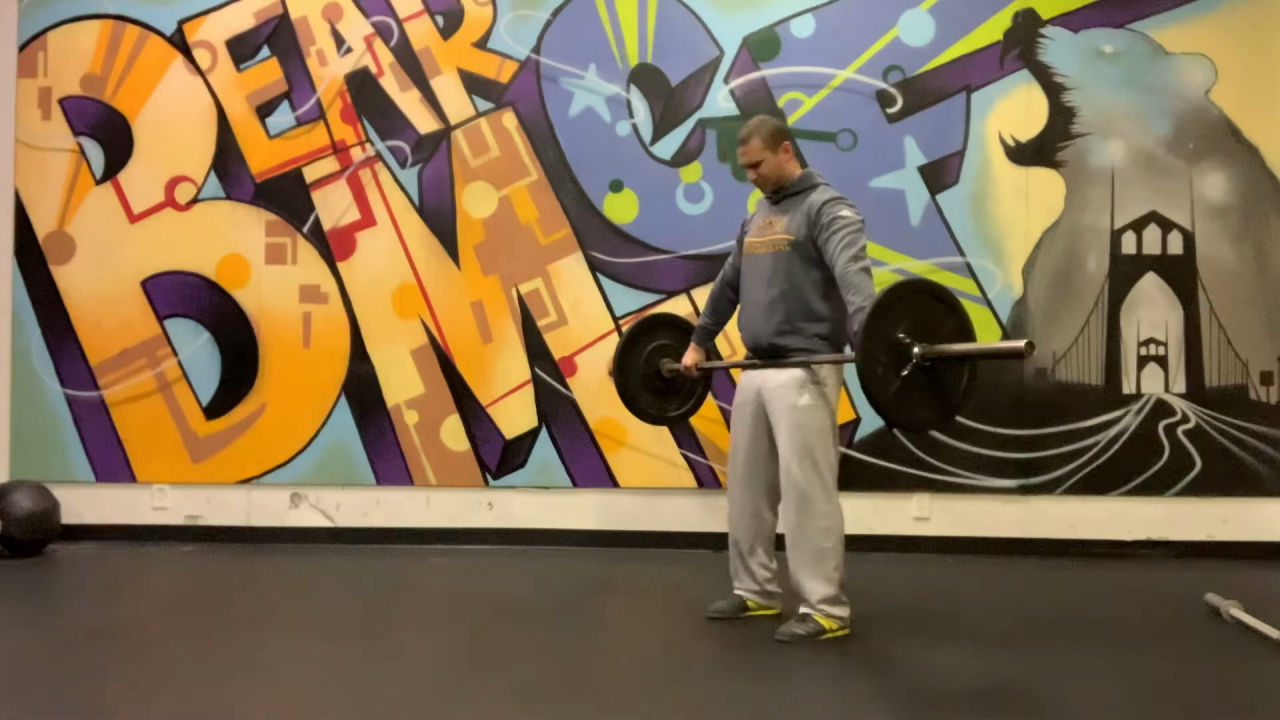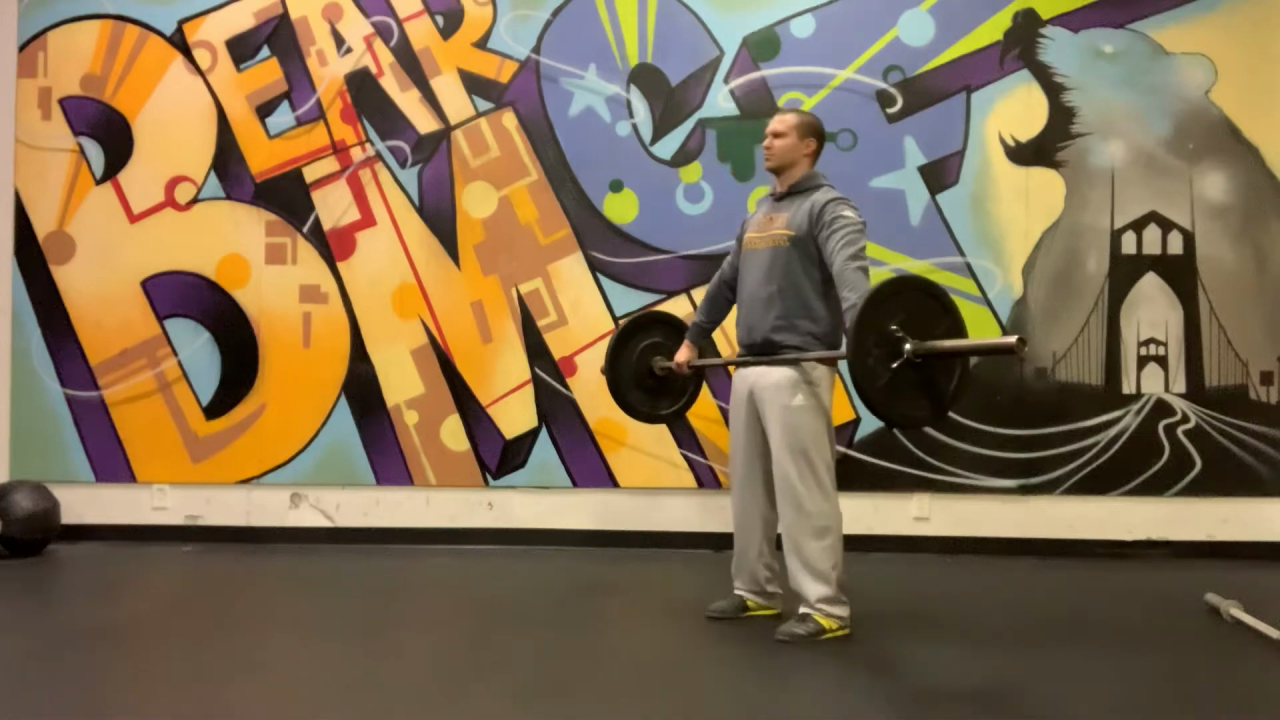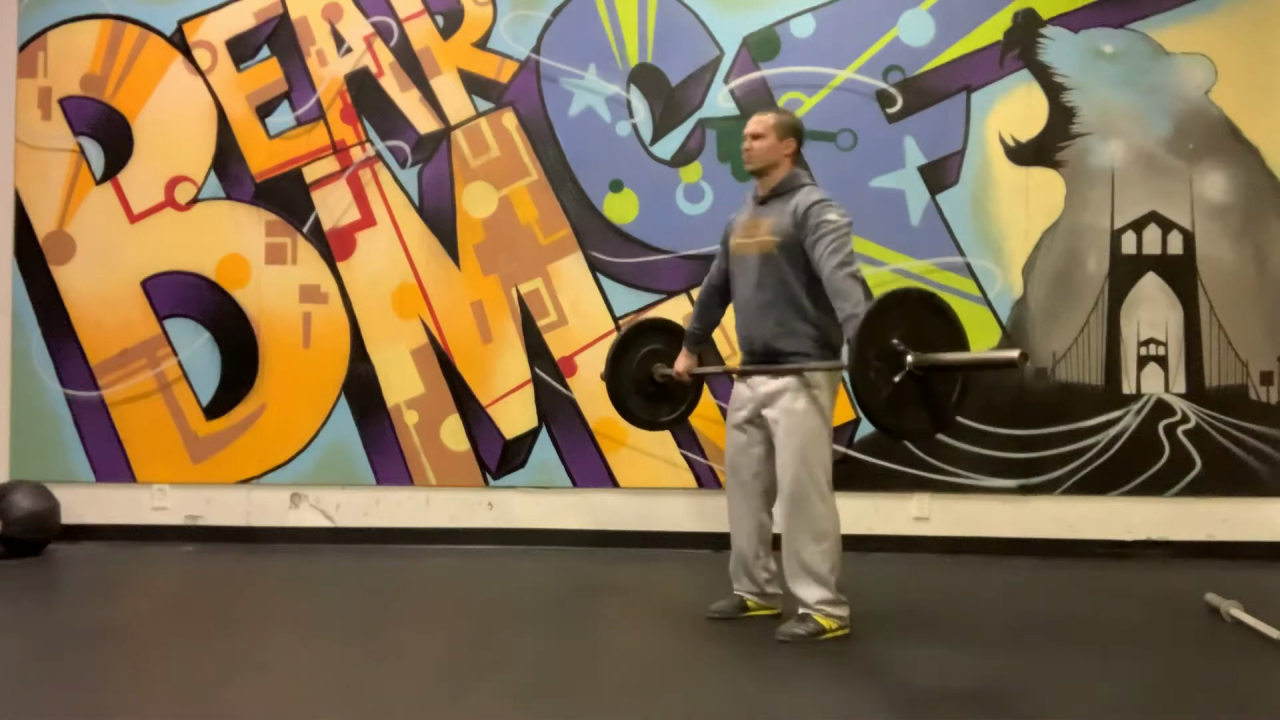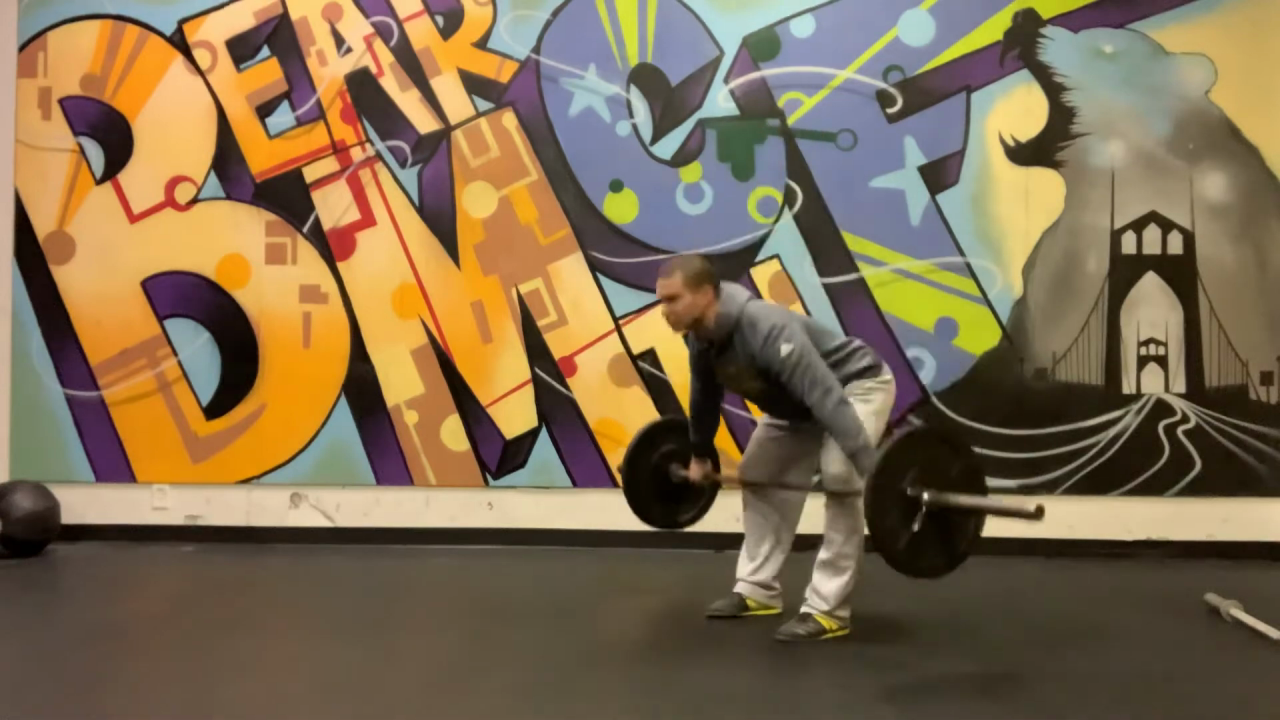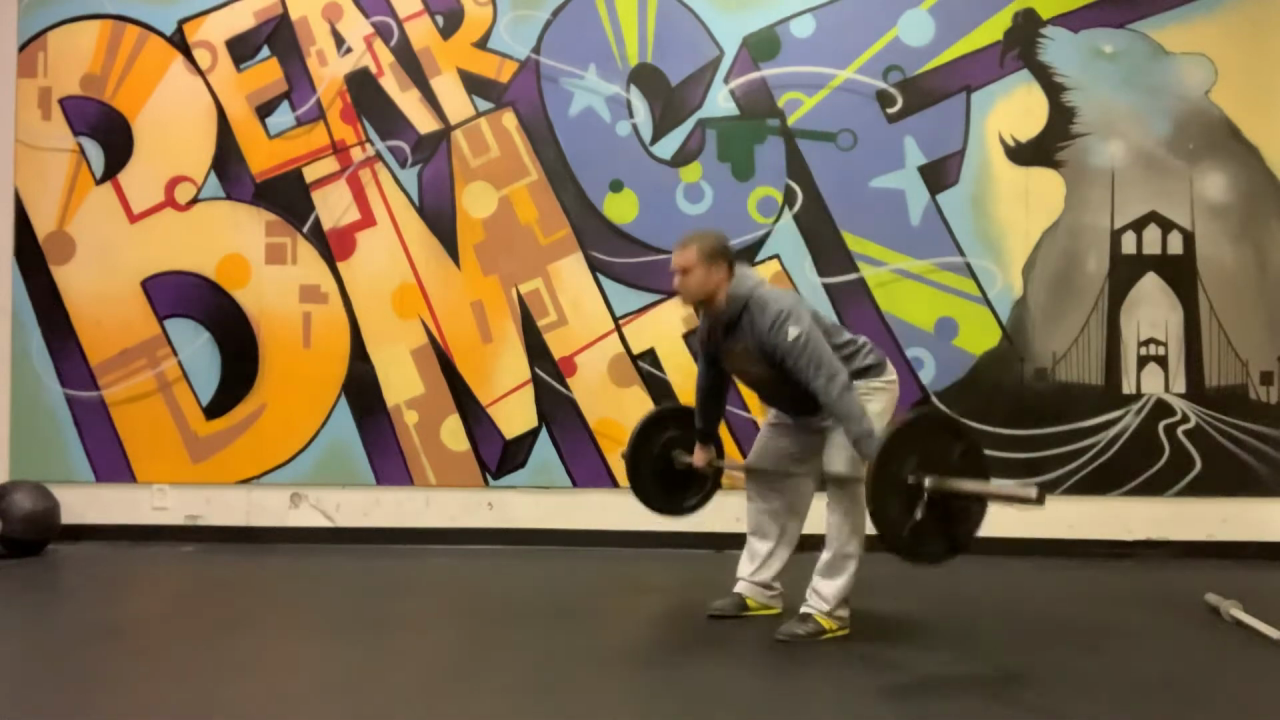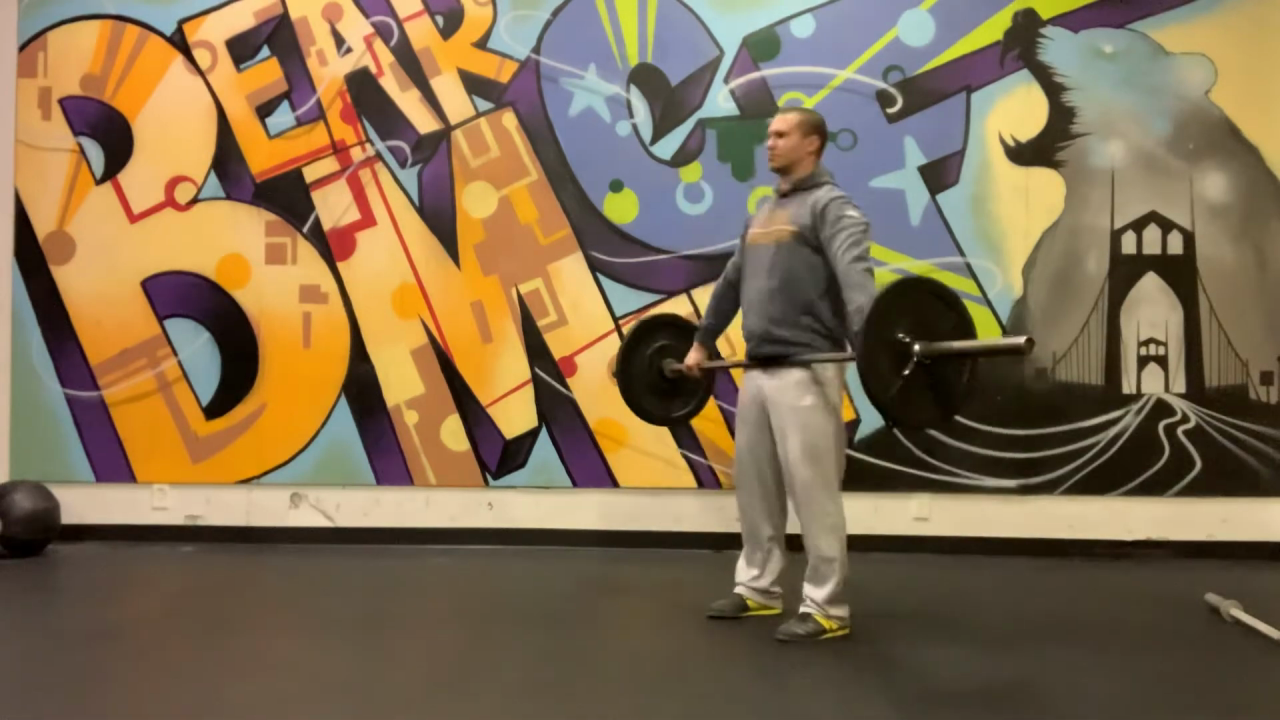
dt=0.5s
person 1, frame 1
left shoulder: (827, 208)
right shoulder: (756, 217)
left elbow: (852, 273)
right elbow: (729, 284)
left wrist: (866, 337)
right wrist: (698, 341)
left hip: (804, 371)
right hip: (754, 371)
left knee: (806, 489)
right knee: (747, 487)
left ankle: (825, 607)
right ankle: (755, 589)
person 1, frame 2
left shoulder: (829, 208)
right shoulder: (758, 214)
left elbow: (850, 272)
right elbow: (727, 281)
right wrist: (693, 338)
left hip: (797, 369)
right hip: (749, 368)
left knee: (804, 488)
right knee: (750, 485)
left ankle: (825, 607)
right ankle: (755, 590)
person 1, frame 3
left shoulder: (812, 208)
right shoulder: (742, 218)
left elbow: (840, 277)
right elbow: (716, 287)
right wrist: (690, 346)
left hip: (801, 376)
right hip: (751, 375)
left knee: (803, 489)
right knee: (744, 485)
left ankle: (824, 607)
right ankle: (755, 590)
person 1, frame 4
left shoulder: (766, 330)
right shoulder: (703, 342)
left elbow: (829, 399)
right elbow: (705, 399)
left wrist: (871, 471)
right wrist: (700, 456)
left hip: (858, 386)
left knee: (840, 479)
right knee: (757, 475)
left ankle: (827, 609)
right ankle: (758, 589)
person 1, frame 5
left shoulder: (775, 314)
right shoulder: (712, 325)
left elbow: (833, 385)
right elbow: (711, 384)
left wrist: (877, 458)
right wrist: (703, 442)
left hip: (861, 385)
left knee: (843, 479)
right knee: (763, 478)
left ankle: (828, 608)
right ankle: (757, 588)
person 1, frame 6
left shoulder: (832, 205)
right shoulder: (764, 213)
left elbow: (854, 272)
right elbow: (732, 281)
right wrist: (702, 342)
left hip: (807, 371)
right hip: (758, 370)
left knee: (812, 487)
right knee: (754, 483)
left ankle: (826, 608)
right ankle: (758, 589)
